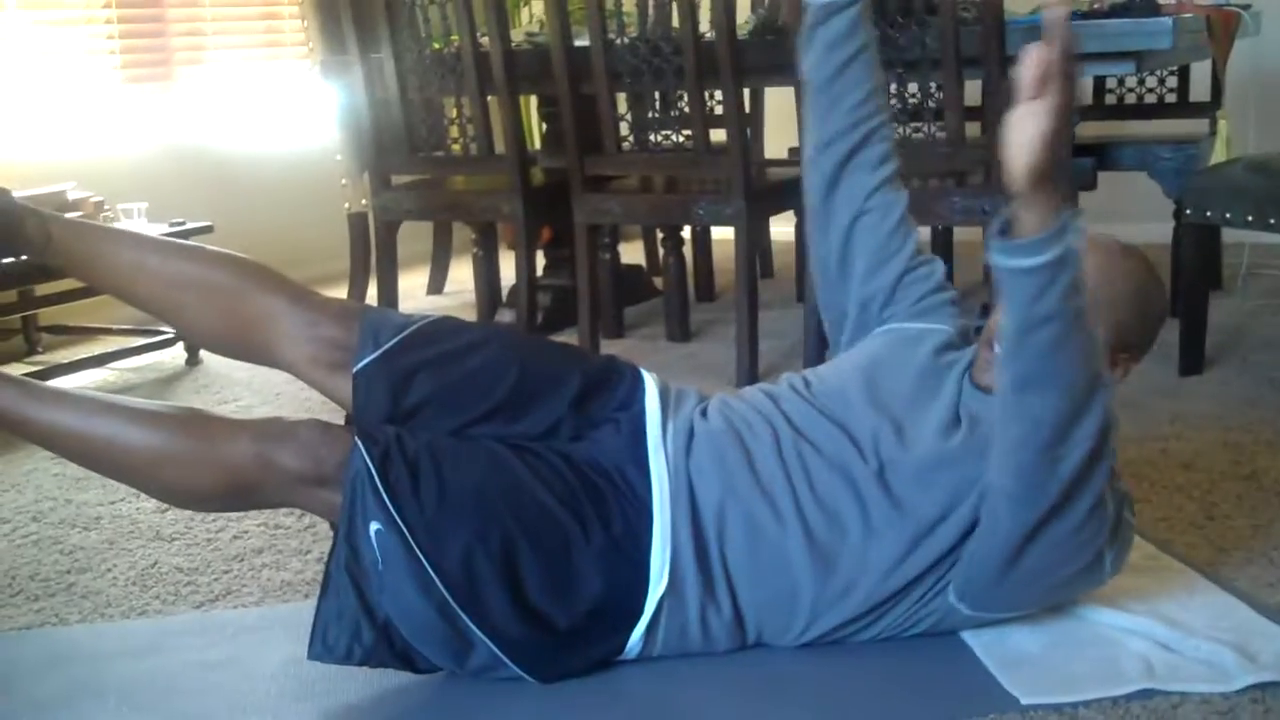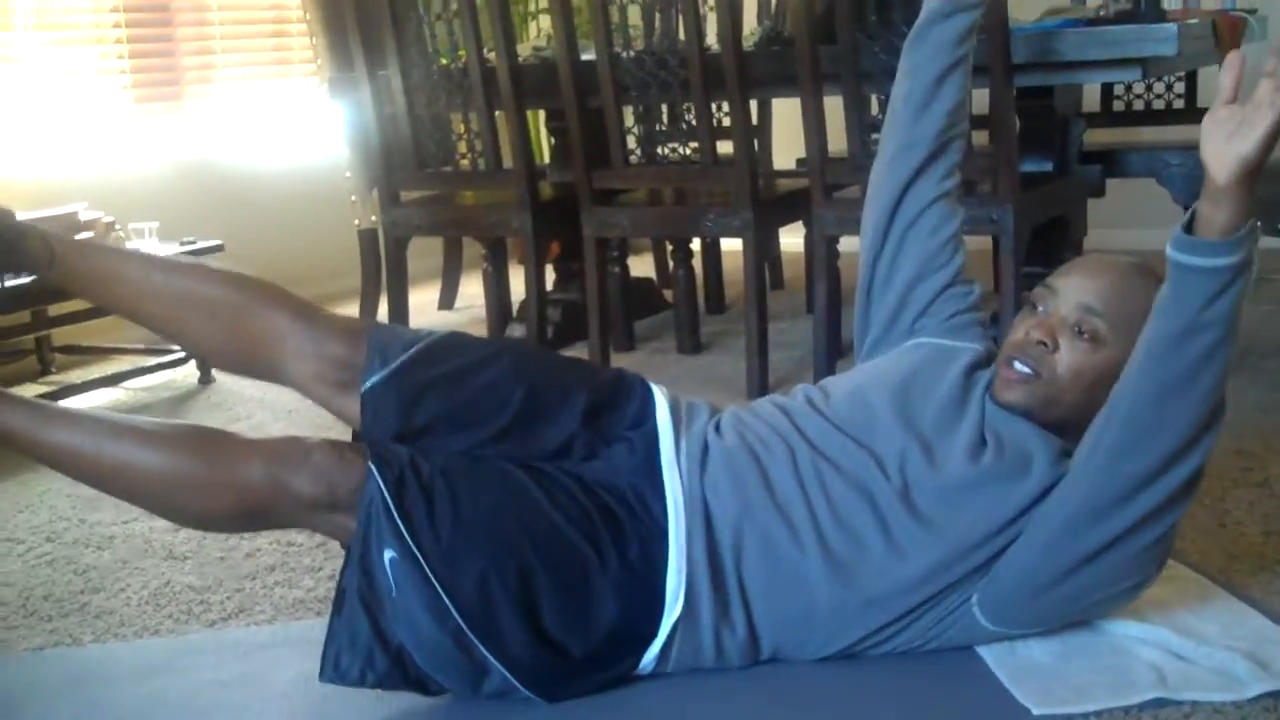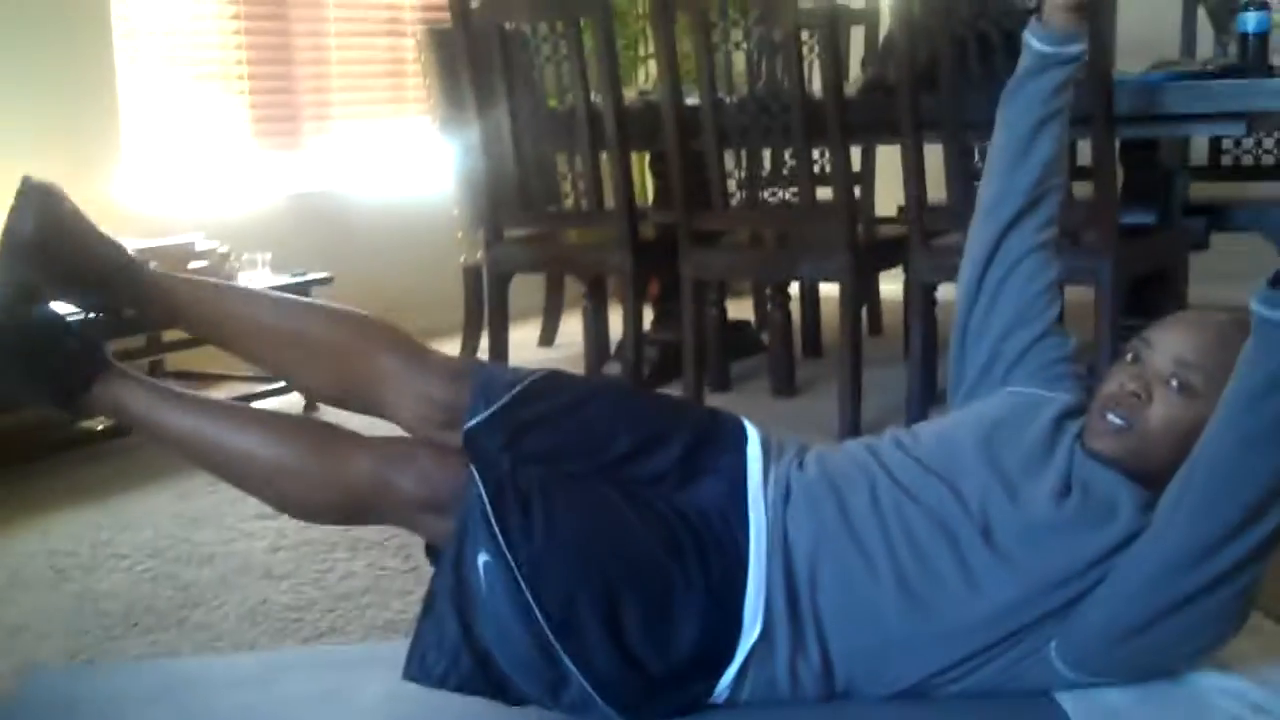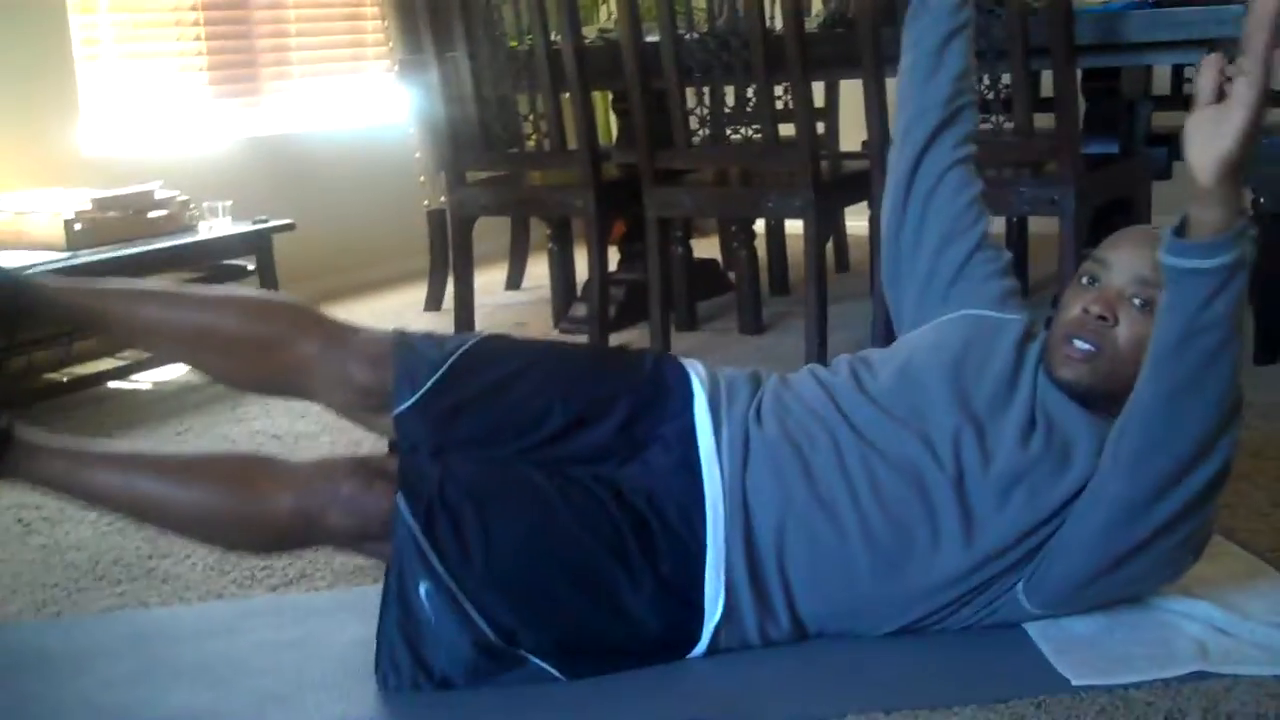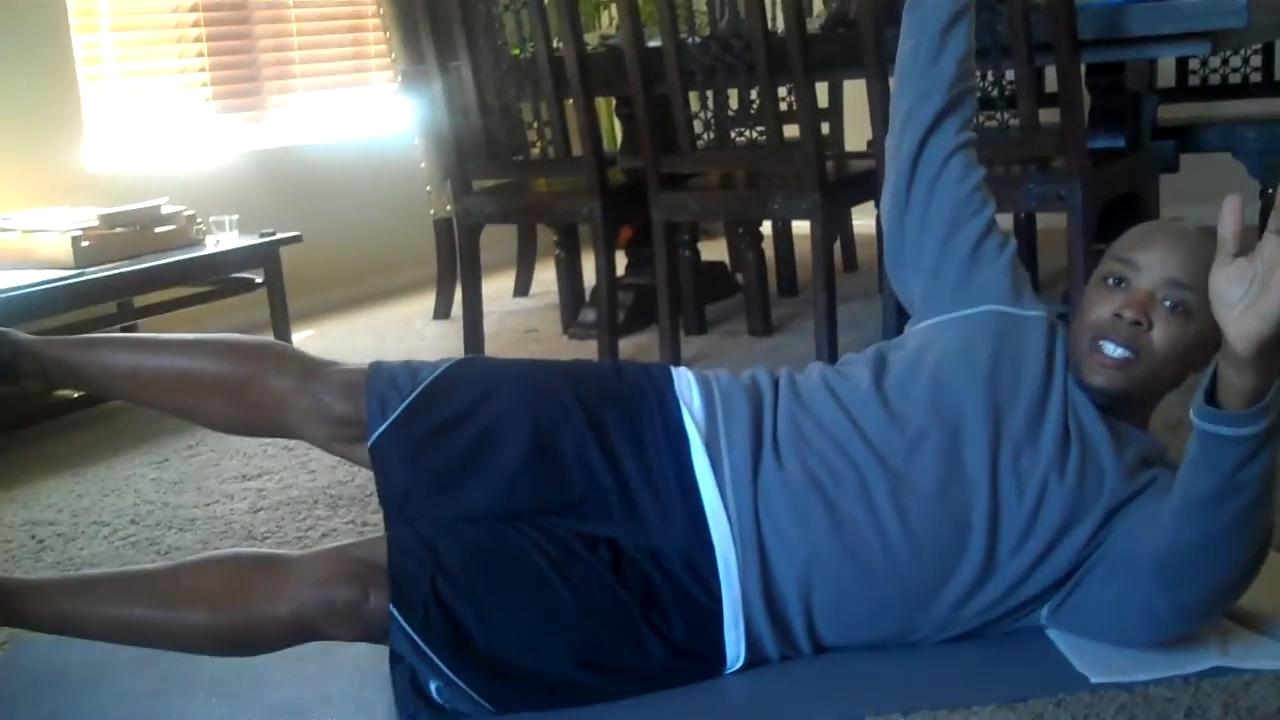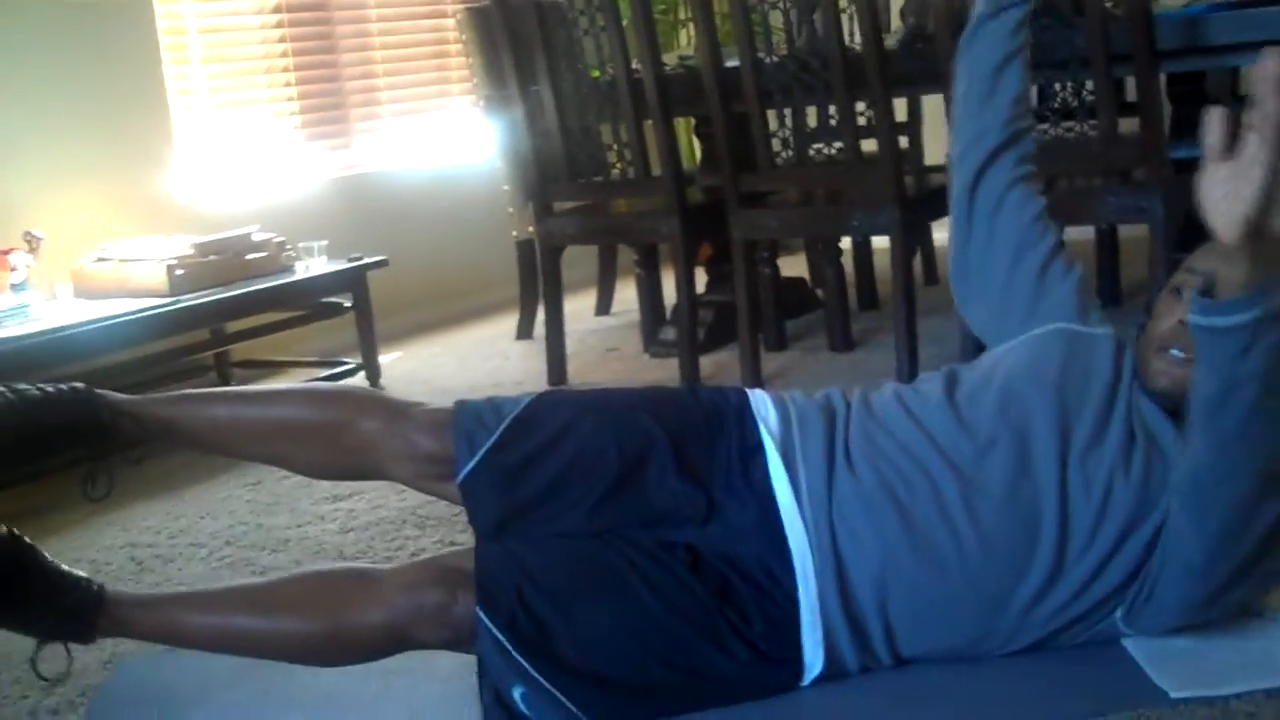
dt=0.7s
person 1, frame 1
left shoulder: (1065, 526)
right shoulder: (926, 330)
left elbow: (1051, 416)
right elbow: (851, 176)
left wrist: (1030, 209)
left hip: (630, 560)
right hip: (638, 420)
left knee: (286, 458)
right knee: (309, 331)
person 1, frame 2
left shoulder: (1068, 531)
right shoulder: (949, 347)
left elbow: (1161, 427)
right elbow: (912, 186)
left hip: (638, 581)
right hip: (648, 436)
left knee: (303, 480)
right knee: (311, 346)
person 1, frame 3
left shoulder: (1150, 586)
right shoulder: (1047, 401)
right elbow: (1010, 238)
left hip: (721, 607)
right hip: (740, 473)
left knee: (406, 479)
right knee: (412, 382)
right ankle: (120, 276)
person 1, frame 4
left shoulder: (1115, 512)
right shoulder: (995, 324)
right elbow: (928, 162)
left hip: (687, 569)
right hip: (688, 418)
left knee: (340, 500)
right knee: (341, 359)
person 1, frame 5
left shoulder: (1135, 505)
right shoulder: (1000, 314)
right elbow: (926, 150)
left hip: (697, 592)
right hip: (675, 429)
left knee: (331, 591)
right knee: (316, 392)
person 1, frame 6
right shoulder: (1073, 335)
right elbow: (991, 178)
left hip: (782, 603)
right hip: (760, 448)
left knee: (426, 601)
right knee: (402, 434)
right ankle: (103, 407)
